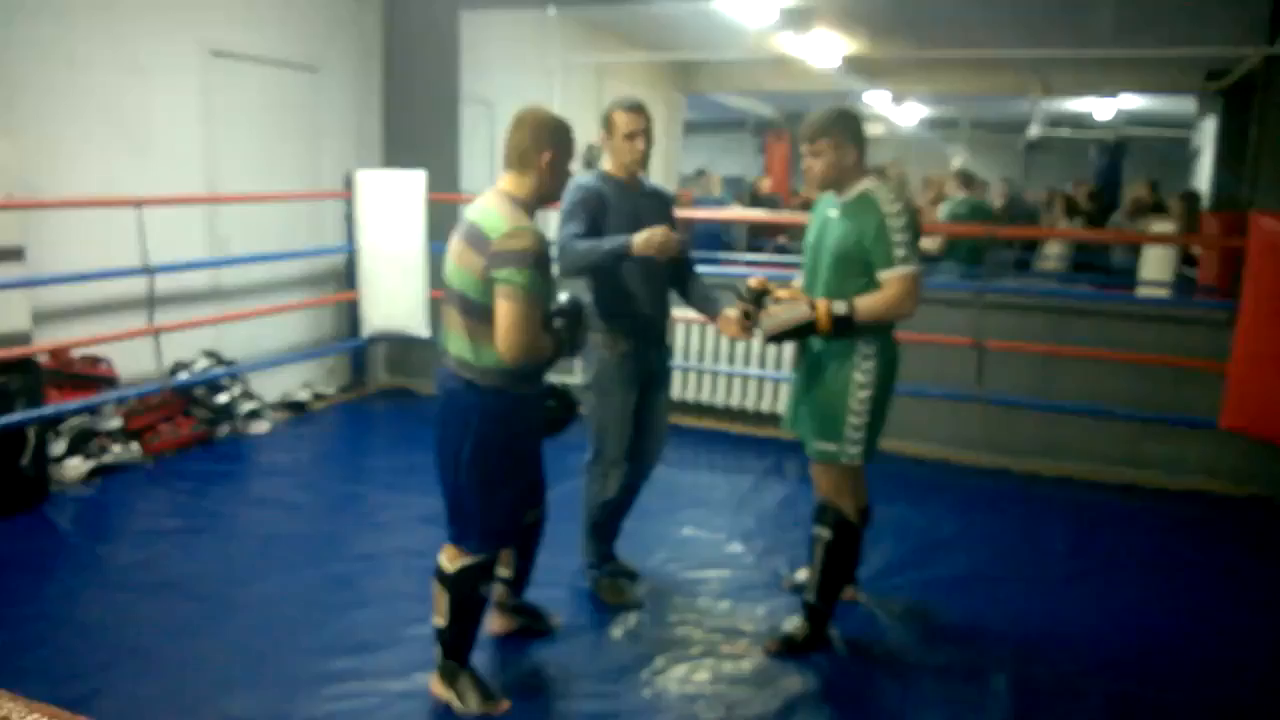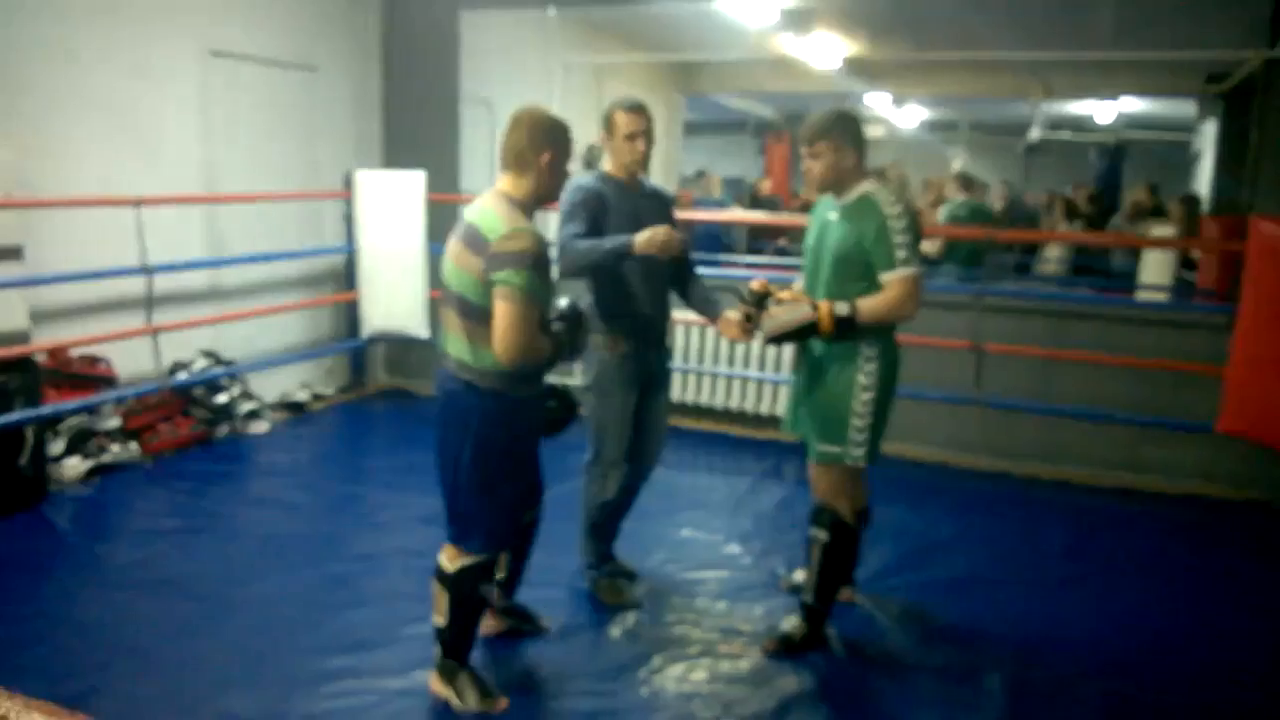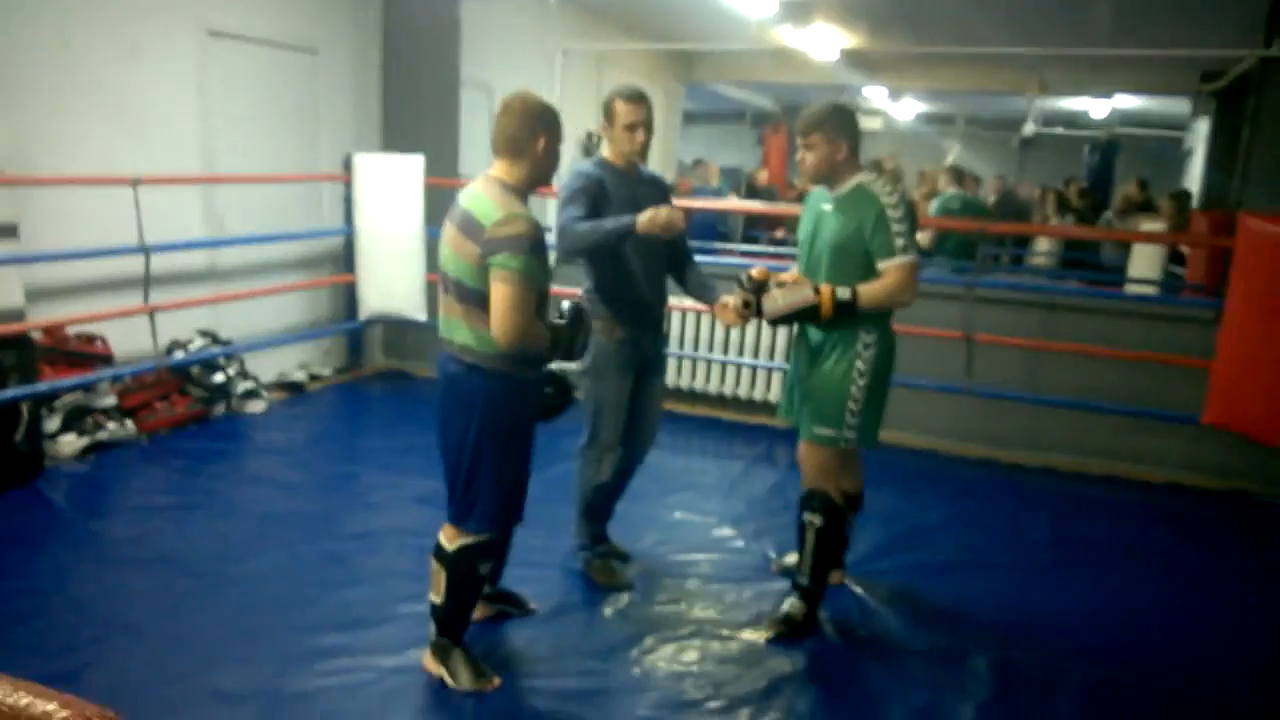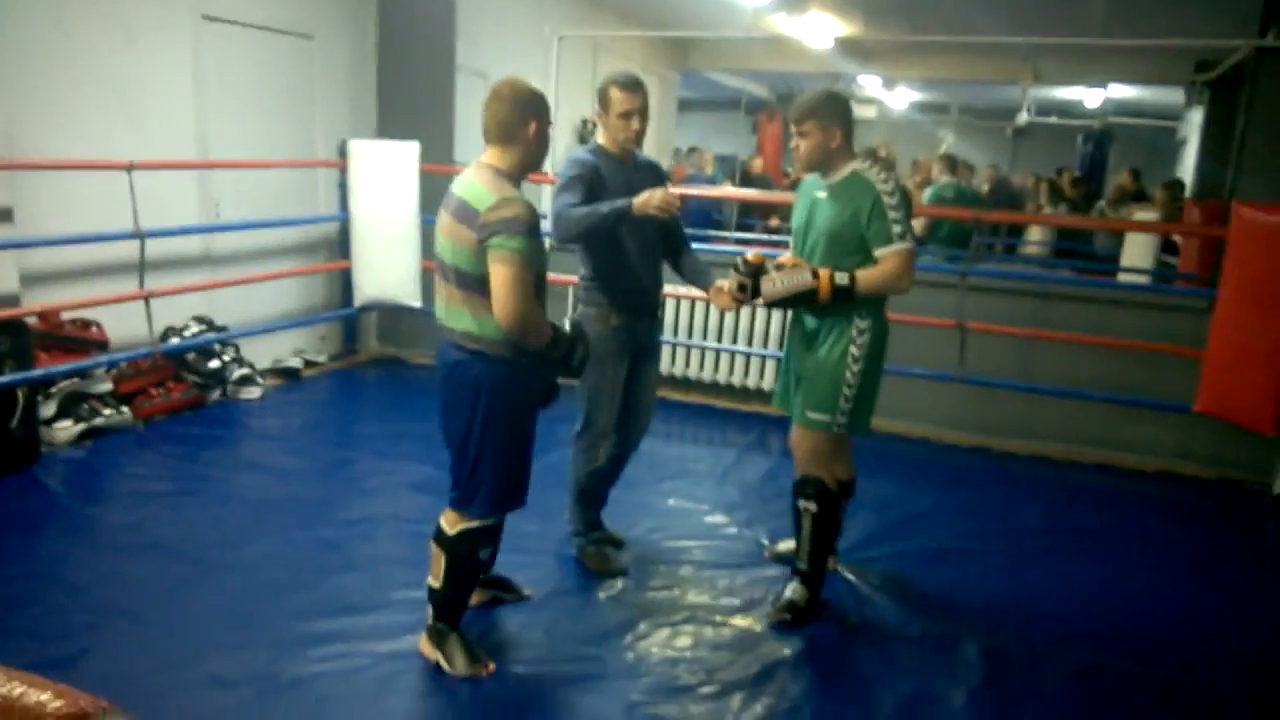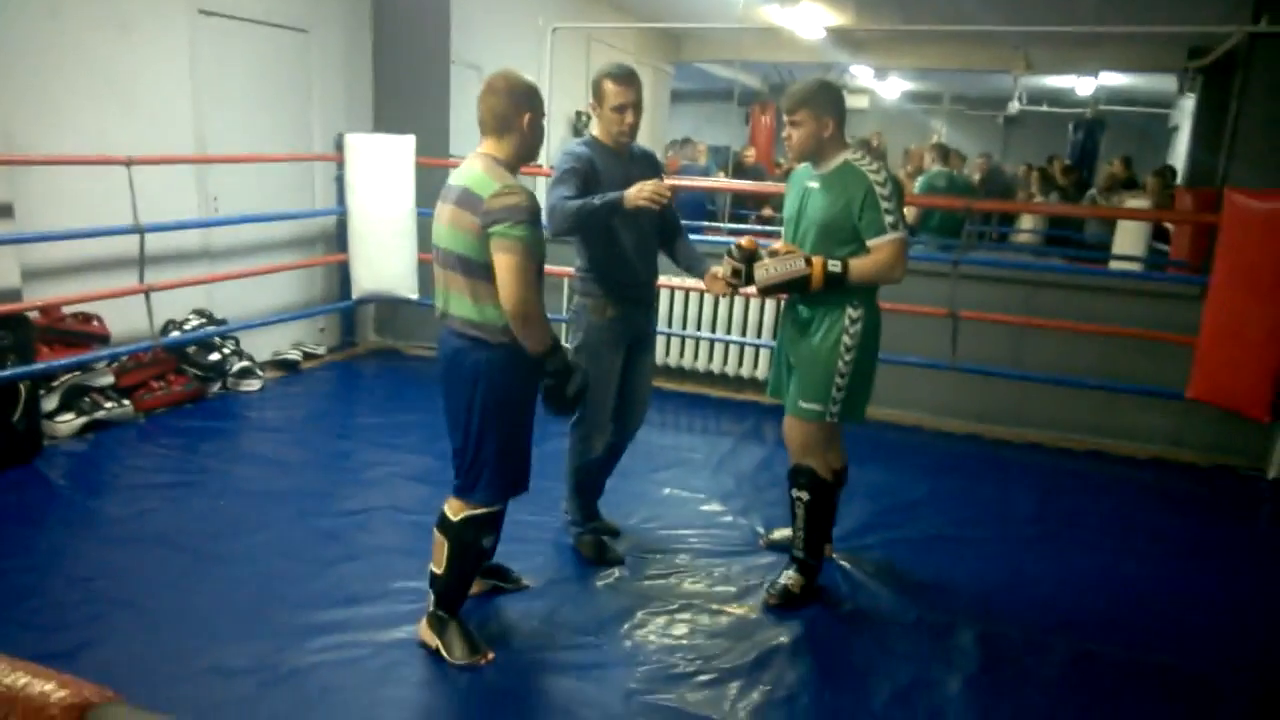
dt=0.1s
person 1, frame 1
left shoulder: (483, 209)
right shoulder: (521, 239)
right elbow: (515, 346)
left wrist: (547, 359)
right wrist: (562, 339)
left hip: (493, 394)
right hip: (486, 401)
left knee: (526, 503)
right knee: (474, 538)
left ankle: (509, 606)
right ankle: (451, 668)
person 1, frame 2
left shoulder: (482, 210)
right shoulder: (520, 240)
right elbow: (512, 348)
left wrist: (547, 362)
right wrist: (561, 343)
left hip: (487, 392)
right hip: (486, 402)
left knee: (522, 505)
right knee: (474, 538)
left ankle: (499, 608)
right ankle: (449, 666)
person 1, frame 3
left shoulder: (474, 197)
right shoulder: (515, 225)
right elbow: (510, 330)
left wrist: (542, 336)
right wrist: (561, 338)
left hip: (470, 370)
right hip: (487, 384)
left knee: (500, 499)
right knee: (472, 517)
left ankle: (484, 593)
right ankle: (443, 645)
person 1, frame 4
left shoulder: (467, 184)
right shoulder: (510, 209)
right elbow: (512, 313)
left wrist: (543, 348)
right wrist: (558, 345)
left hip: (466, 355)
right hip: (489, 369)
left knee: (496, 487)
right knee: (474, 502)
left ankle: (477, 580)
right ankle: (439, 630)
person 1, frame 5
left shoulder: (460, 179)
right shoulder: (509, 198)
right elbow: (518, 302)
right wrist: (556, 364)
left hip: (461, 342)
right hip: (491, 356)
left knee: (483, 472)
right knee: (478, 489)
left ankle: (476, 568)
right ankle: (439, 616)
person 2, frame 1
left shoulder: (883, 210)
right shoulder: (825, 205)
left elbow: (903, 298)
left wrist: (824, 314)
right wrist: (779, 299)
left hip: (857, 359)
right hip: (822, 354)
left knee: (832, 480)
right knee: (840, 472)
left ankle: (816, 619)
right ankle: (838, 570)
person 2, frame 2
left shoulder: (883, 212)
right shoulder: (824, 208)
left elbow: (904, 300)
right wrist: (782, 301)
left hip: (859, 361)
right hip: (821, 356)
left knee: (829, 480)
right knee: (841, 474)
left ankle: (813, 619)
right ankle: (835, 571)
person 2, frame 3
left shoulder: (880, 202)
right shoulder: (817, 198)
left elbow: (902, 287)
left wrist: (826, 299)
right wrist: (774, 289)
left hip: (854, 346)
right hip: (815, 341)
left knee: (815, 461)
right knee: (837, 457)
left ankle: (807, 597)
right ankle: (826, 556)
person 2, frame 4
left shoulder: (875, 189)
right shoulder: (809, 185)
left elbow: (899, 273)
left wrist: (824, 284)
right wrist: (766, 274)
left hip: (849, 333)
right hip: (808, 328)
left knee: (808, 447)
right knee: (829, 443)
left ankle: (808, 583)
right ankle: (819, 542)
person 2, frame 5
left shoulder: (868, 179)
right shoulder: (800, 175)
left elbow: (892, 264)
left wrist: (817, 271)
right wrist: (758, 260)
left hip: (840, 323)
right hip: (799, 316)
left knee: (801, 436)
right knee: (820, 436)
left ankle: (805, 568)
right ankle: (812, 529)
person 3, frame 1
left shoulder: (659, 199)
right shoulder: (586, 192)
left elbow: (681, 272)
right elbow: (569, 256)
left wrist: (718, 310)
right wrist: (631, 245)
left hip: (654, 346)
right hip: (612, 347)
left knee: (644, 456)
right knee: (609, 460)
left ankle: (604, 547)
right ankle: (600, 567)
person 3, frame 2
left shoulder: (658, 199)
right shoulder: (587, 193)
left elbow: (681, 274)
right elbow: (569, 256)
left wrist: (719, 312)
right wrist: (633, 244)
left hip: (654, 347)
right hip: (612, 348)
left knee: (643, 458)
right knee: (608, 460)
left ankle: (603, 547)
right ankle: (598, 566)
person 3, frame 3
left shoulder: (656, 186)
right shoulder: (587, 179)
left elbow: (677, 259)
right elbow: (568, 239)
left wrist: (714, 298)
right wrist: (635, 224)
left hip: (651, 333)
right hip: (608, 333)
left knee: (638, 441)
right knee: (603, 444)
left ankle: (594, 527)
right ankle: (592, 548)
person 3, frame 4
left shoulder: (651, 171)
right shoulder: (583, 166)
left elbow: (673, 243)
right elbow: (564, 225)
left wrist: (709, 282)
right wrist: (631, 207)
left hip: (646, 320)
right hip: (604, 320)
left knee: (633, 428)
right knee: (598, 430)
left ankle: (588, 514)
right ankle: (586, 534)
person 3, frame 5
left shoulder: (647, 161)
right shoulder: (578, 159)
left elbow: (669, 232)
right elbow: (559, 217)
left wrist: (703, 269)
right wrist: (623, 199)
left hip: (641, 310)
right hip: (599, 310)
left knee: (629, 418)
right knee: (594, 420)
left ankle: (585, 504)
right ankle: (583, 524)
